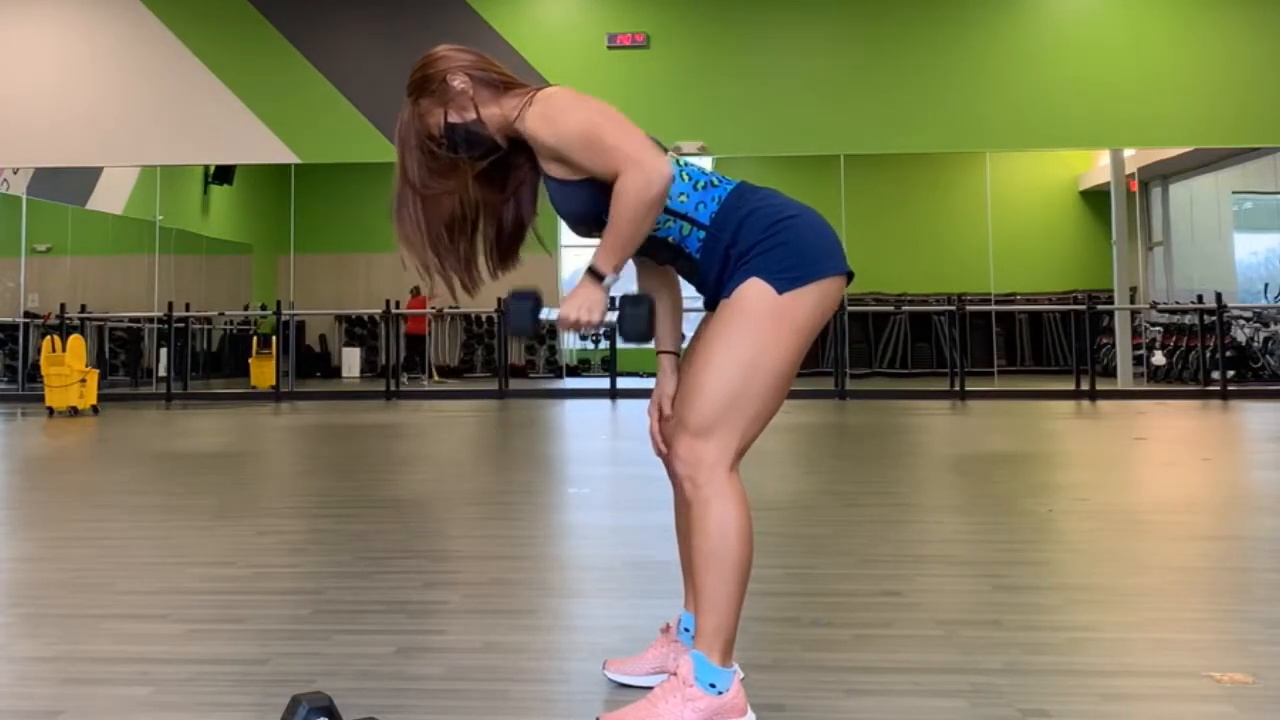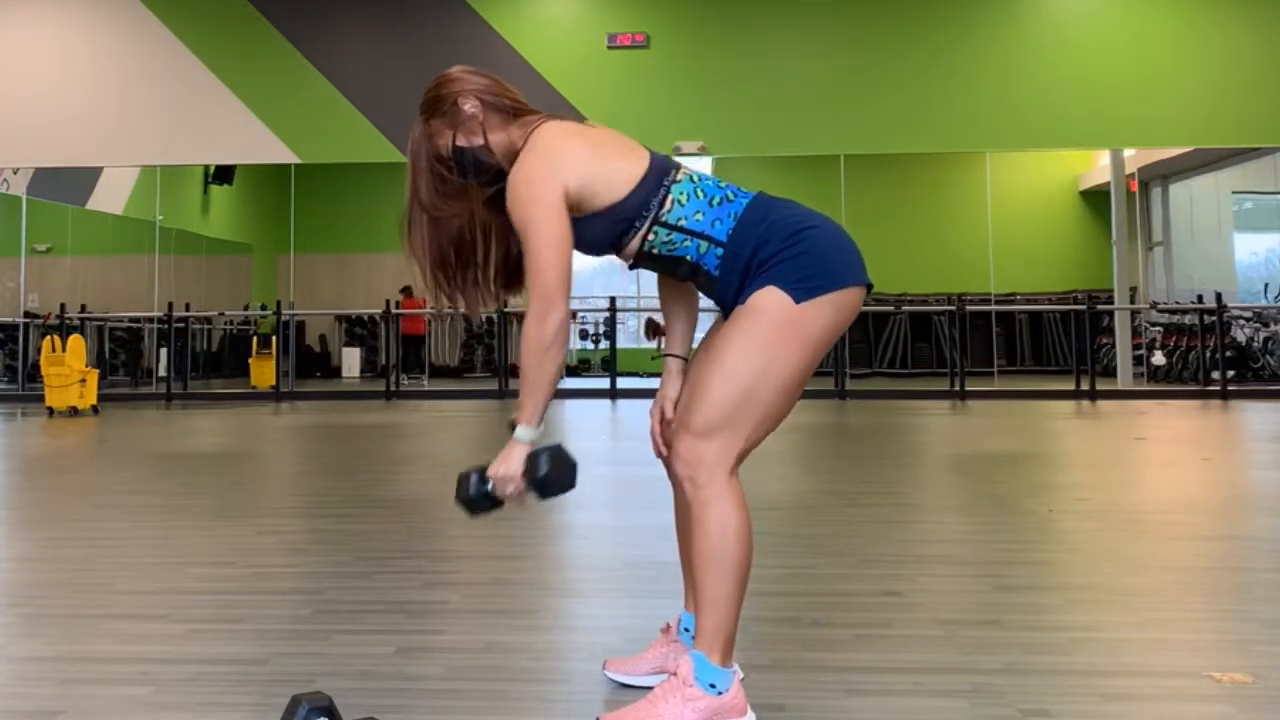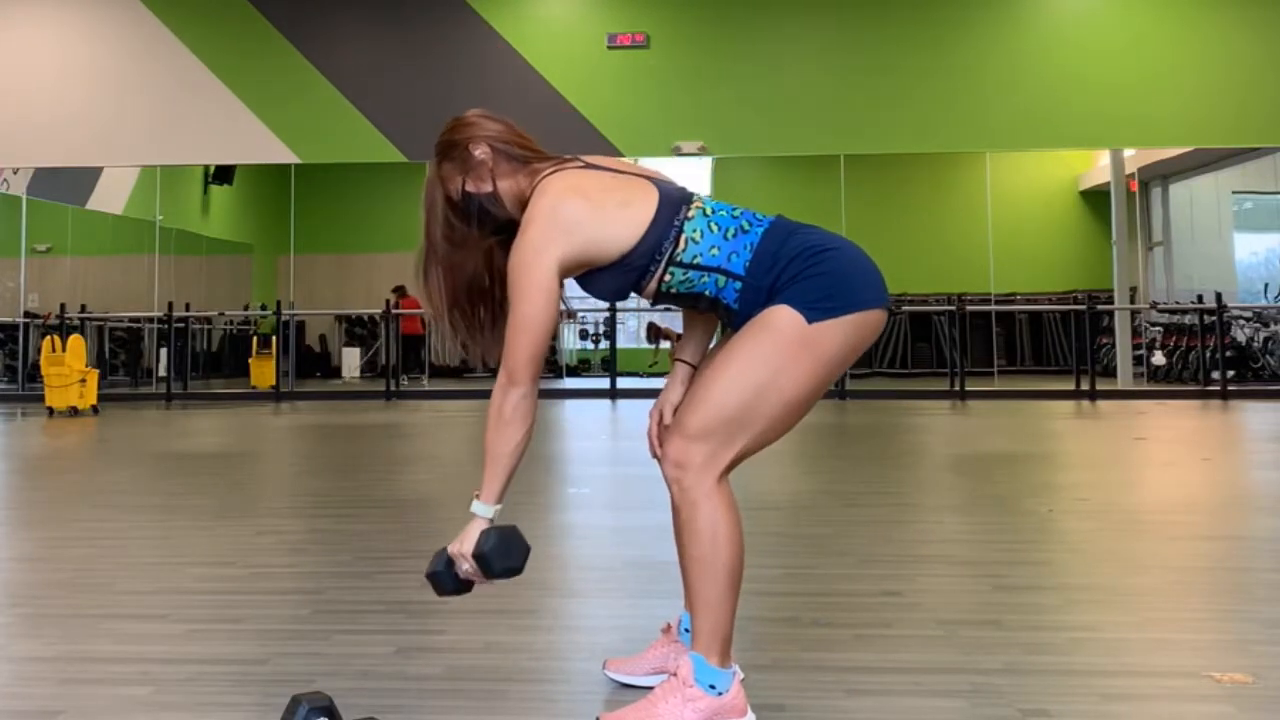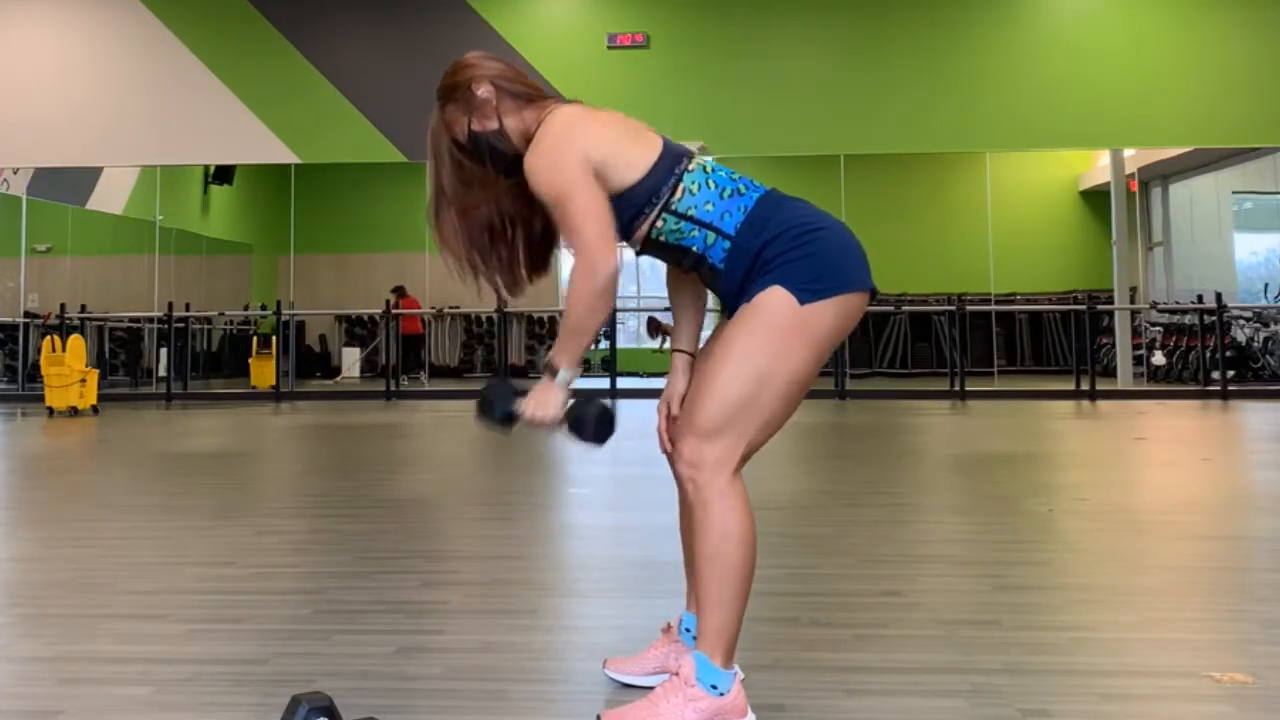
dt=0.3s
person 1, frame 1
left shoulder: (544, 115)
right shoulder: (534, 146)
left elbow: (650, 174)
right elbow: (655, 240)
left wrist: (595, 281)
right wrist: (670, 363)
left hip: (781, 254)
right hip: (771, 259)
left knee: (702, 454)
right knee: (684, 449)
right ankle: (693, 638)
person 1, frame 2
left shoulder: (535, 164)
right shoulder: (563, 147)
left elbow: (550, 313)
left wrist: (522, 437)
right wrist: (675, 366)
left hip: (800, 265)
right hip: (793, 266)
left knee: (703, 455)
right knee: (685, 448)
right ankle: (693, 638)
person 1, frame 3
left shoulder: (544, 225)
right shoulder: (586, 182)
left elbow: (517, 386)
left wrist: (482, 512)
right wrist: (684, 372)
left hip: (823, 288)
right hip: (818, 283)
left knee: (692, 459)
right knee: (687, 452)
right ankle: (694, 642)
person 1, frame 4
left shoulder: (551, 147)
right shoulder: (582, 131)
left elbow: (600, 266)
left wrist: (556, 378)
right wrist: (682, 363)
left hip: (806, 265)
right hip: (801, 264)
left knee: (705, 456)
right knee: (694, 448)
right ankle: (694, 637)
